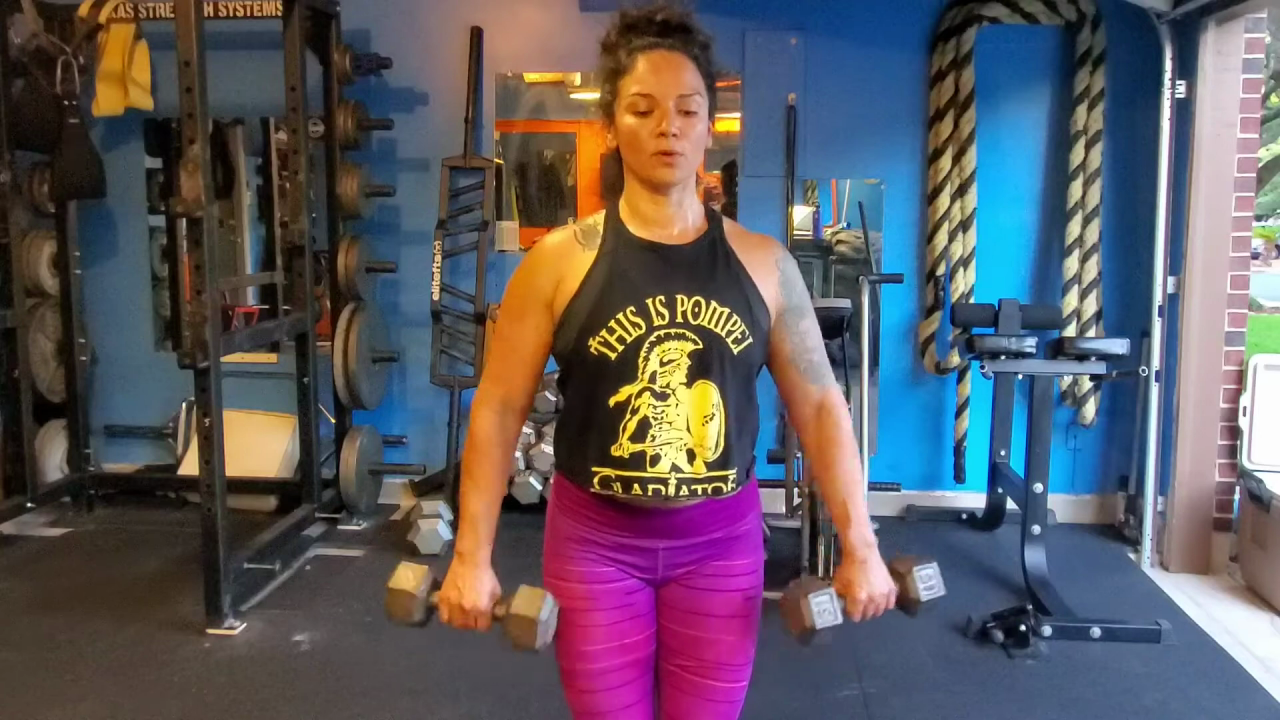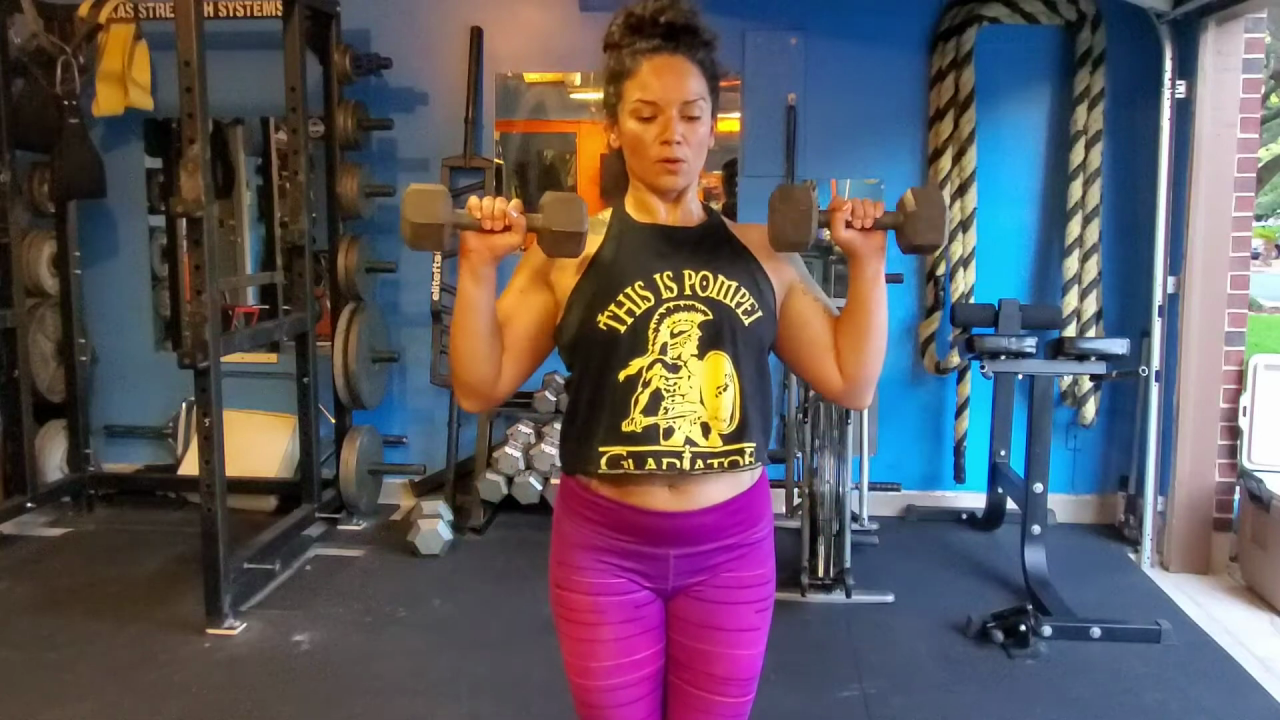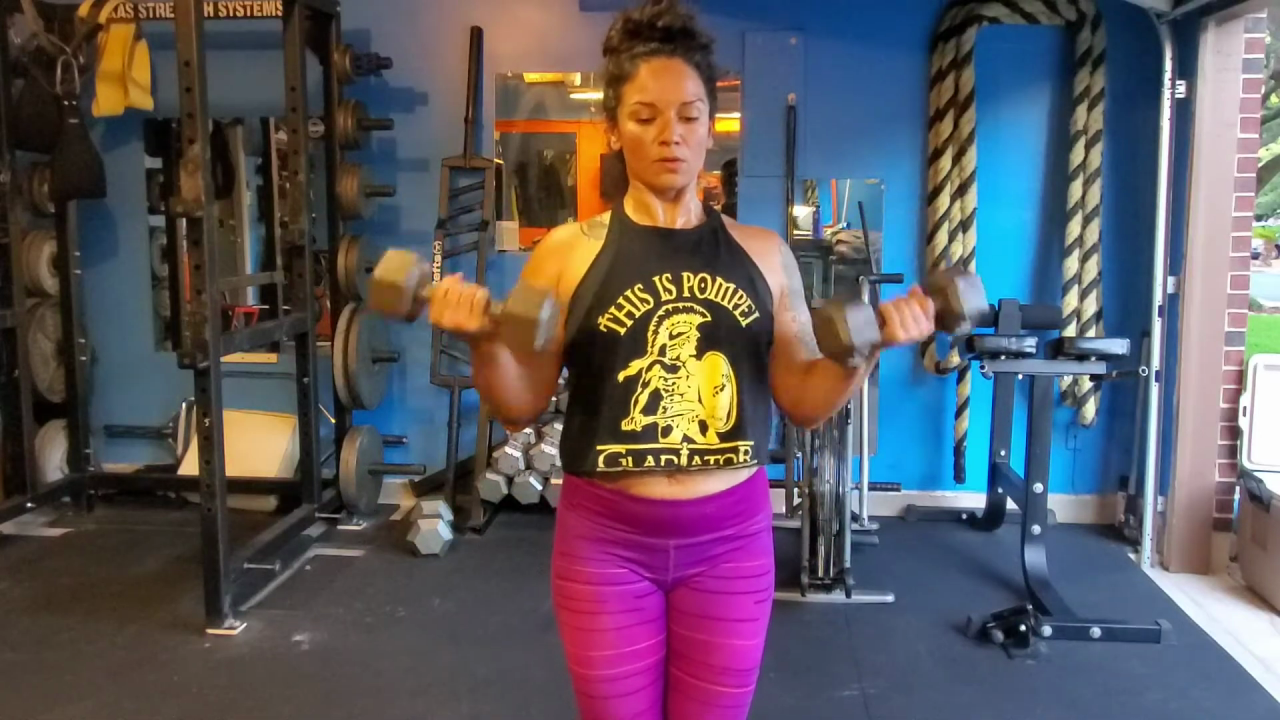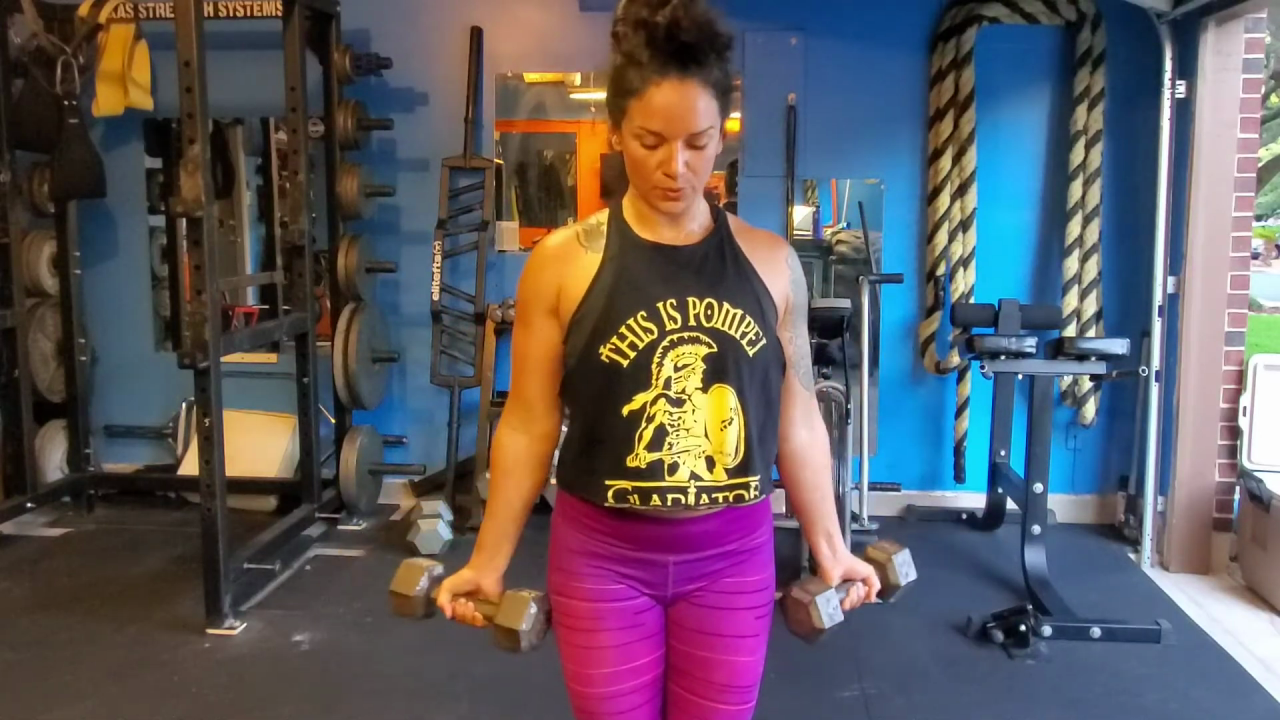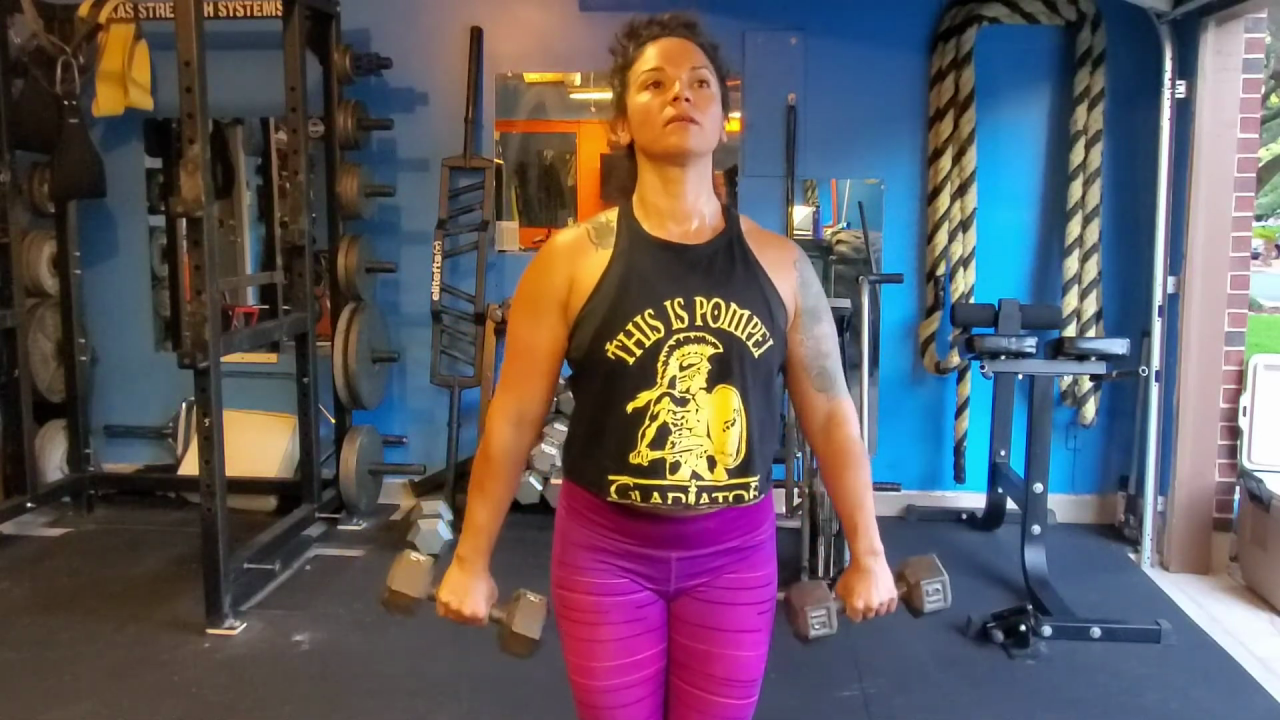
dt=1s
person 1, frame 1
left shoulder: (764, 263)
right shoulder: (560, 259)
left elbow: (818, 404)
right elbow: (499, 409)
left wrist: (859, 545)
right wrist: (472, 554)
left hip: (720, 542)
right hip: (595, 539)
person 1, frame 2
left shoulder: (764, 251)
right shoulder: (566, 253)
left elbow: (852, 383)
right elbow: (479, 388)
left wrist: (866, 261)
right wrist: (477, 268)
left hip: (732, 544)
right hip: (603, 543)
person 1, frame 3
left shoulder: (764, 253)
right shoulder: (569, 251)
left elbow: (805, 402)
right elbow: (519, 406)
left wrist: (870, 342)
right wrist: (484, 337)
left hip: (730, 536)
right hip: (605, 537)
person 1, frame 4
left shoulder: (771, 260)
right shoulder: (563, 262)
left elbow: (796, 417)
right elbow: (529, 423)
left wrist: (830, 549)
right wrist: (489, 562)
left hip: (731, 557)
right hip: (601, 556)
person 1, frame 5
left shoulder: (780, 262)
right shoulder: (572, 259)
left elbow: (830, 416)
right elbow: (513, 420)
left wrist: (867, 555)
right wrist: (471, 561)
left hip: (734, 552)
right hip: (605, 549)
